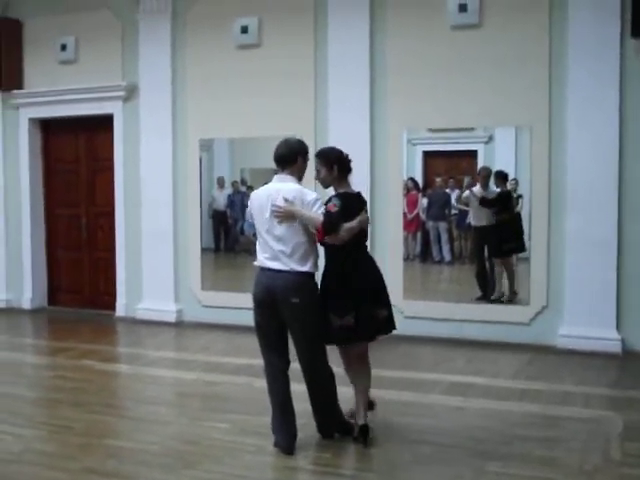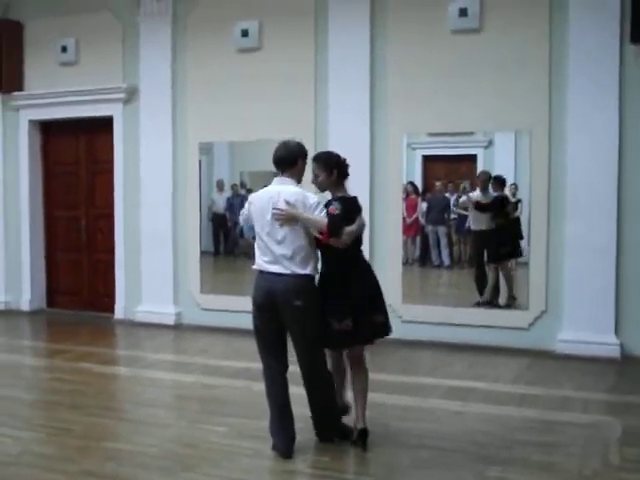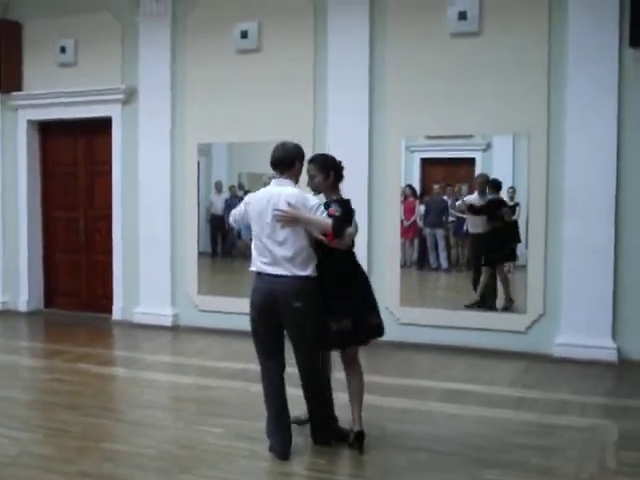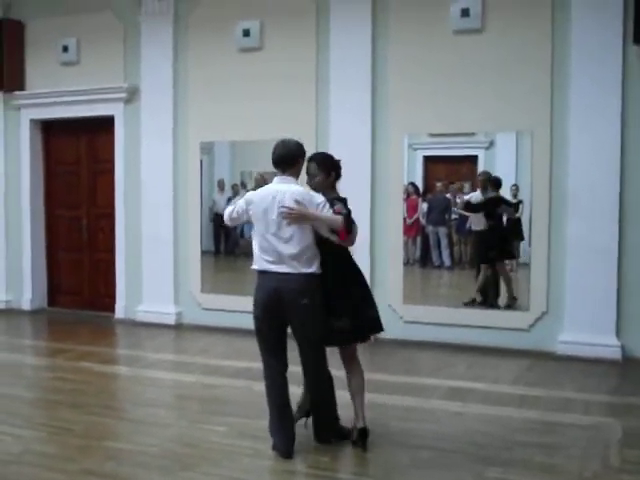
dt=0.1s
person 1, frame 1
left shoulder: (257, 196)
right shoulder: (305, 197)
right elbow: (335, 235)
right wrist: (360, 221)
left hip: (263, 281)
right hip: (296, 283)
left knee: (274, 361)
right knee: (313, 358)
left ankle: (284, 435)
right ankle: (330, 423)
person 1, frame 2
left shoulder: (256, 199)
right shoulder: (307, 200)
right elbow: (335, 239)
right wrist: (357, 227)
left hip: (264, 284)
right hip: (297, 286)
left knee: (273, 364)
right knee: (312, 361)
left ankle: (282, 439)
right ankle: (329, 427)
person 1, frame 3
left shoulder: (252, 200)
right shoulder: (306, 201)
left elbow: (234, 220)
left hip: (263, 286)
right hip: (296, 287)
left knee: (271, 366)
right knee: (311, 362)
left ankle: (279, 440)
right ankle: (324, 429)
person 1, frame 4
left shoulder: (255, 198)
right shoulder: (310, 199)
left elbow: (228, 217)
right elbow: (342, 234)
right wrist: (344, 222)
left hip: (266, 284)
right hip: (302, 284)
left knee: (273, 364)
right knee: (314, 360)
left ankle: (283, 439)
right ankle: (327, 428)
person 2, frame 1
left shoulder: (340, 201)
right shoulder: (356, 199)
left elbow: (327, 226)
right elbow: (333, 224)
left wrist: (295, 212)
left hip: (346, 282)
right hip: (362, 279)
left knee: (352, 352)
right knee: (357, 353)
right ankle: (361, 418)
person 2, frame 2
left shoulder: (338, 205)
right shoulder: (350, 203)
left elbow: (331, 228)
right elbow: (330, 229)
left wrist: (298, 216)
left hip: (344, 287)
right hip: (354, 283)
left knee: (345, 354)
right knee: (355, 356)
right ankle: (359, 423)
person 2, frame 3
left shoulder: (336, 207)
right shoulder: (339, 205)
left elbow: (335, 230)
left wrist: (300, 217)
left hip: (340, 288)
right hip: (341, 285)
left knee: (349, 358)
right knee: (349, 358)
right ankle: (356, 426)
person 2, frame 4
left shoulder: (335, 204)
right shoulder: (327, 204)
left elbow: (345, 228)
left wrist: (309, 216)
left hip: (340, 287)
right hip: (332, 284)
left knee: (348, 355)
right knee: (347, 355)
person 3, frame 1
left shoulder: (495, 193)
right shoulder: (471, 192)
left hip: (492, 229)
right hip: (477, 229)
left knee: (493, 262)
right knee: (479, 262)
left ankle: (493, 292)
right ankle: (485, 292)
person 3, frame 2
left shoulder: (494, 197)
right shoulder: (471, 196)
right elbow: (457, 205)
left hip: (492, 233)
right hip: (477, 234)
right knee: (478, 267)
left ankle: (493, 298)
right ankle: (483, 296)
person 3, frame 3
right shoulder: (469, 199)
right hip: (474, 237)
left knee: (491, 269)
right knee: (476, 270)
left ankle: (491, 301)
right ankle: (482, 299)
person 3, frame 4
right shoulder: (471, 197)
right hip: (476, 234)
left knee: (493, 267)
right knee: (479, 267)
left ankle: (493, 299)
right ankle: (485, 297)
person 4, frame 1
left shoulder: (503, 195)
right shoulder: (506, 194)
left elbow: (487, 203)
left wrist: (472, 192)
left hip: (505, 230)
right hip: (503, 229)
left knee: (504, 262)
right knee: (506, 262)
right ankle: (511, 292)
person 4, frame 2
left shoulder: (498, 199)
right shoulder: (504, 199)
left elbow: (482, 207)
left hip: (501, 235)
right hip: (501, 234)
left knee: (499, 267)
right knee: (493, 266)
person 4, frame 3
left shoulder: (492, 203)
right shoulder: (501, 202)
left elbow: (476, 210)
left hip: (495, 238)
right hip: (499, 238)
left knee: (500, 270)
right knee: (487, 270)
left ankle: (508, 299)
right ankle: (477, 299)
person 4, frame 4
left shoulder: (489, 201)
right shoulder: (502, 200)
left elbow: (471, 208)
right elbow: (511, 208)
left hip: (493, 236)
right hip: (499, 235)
left knee: (500, 269)
right knee: (484, 268)
left ankle: (511, 297)
right ankle: (476, 297)
